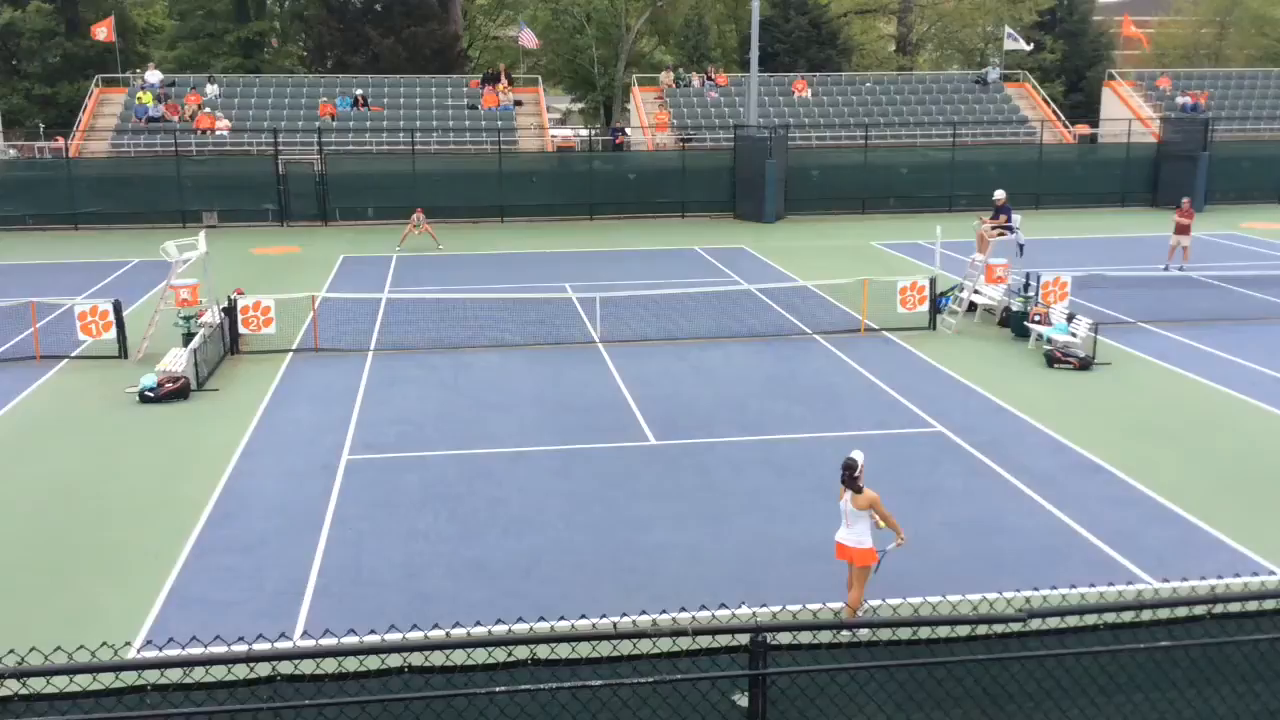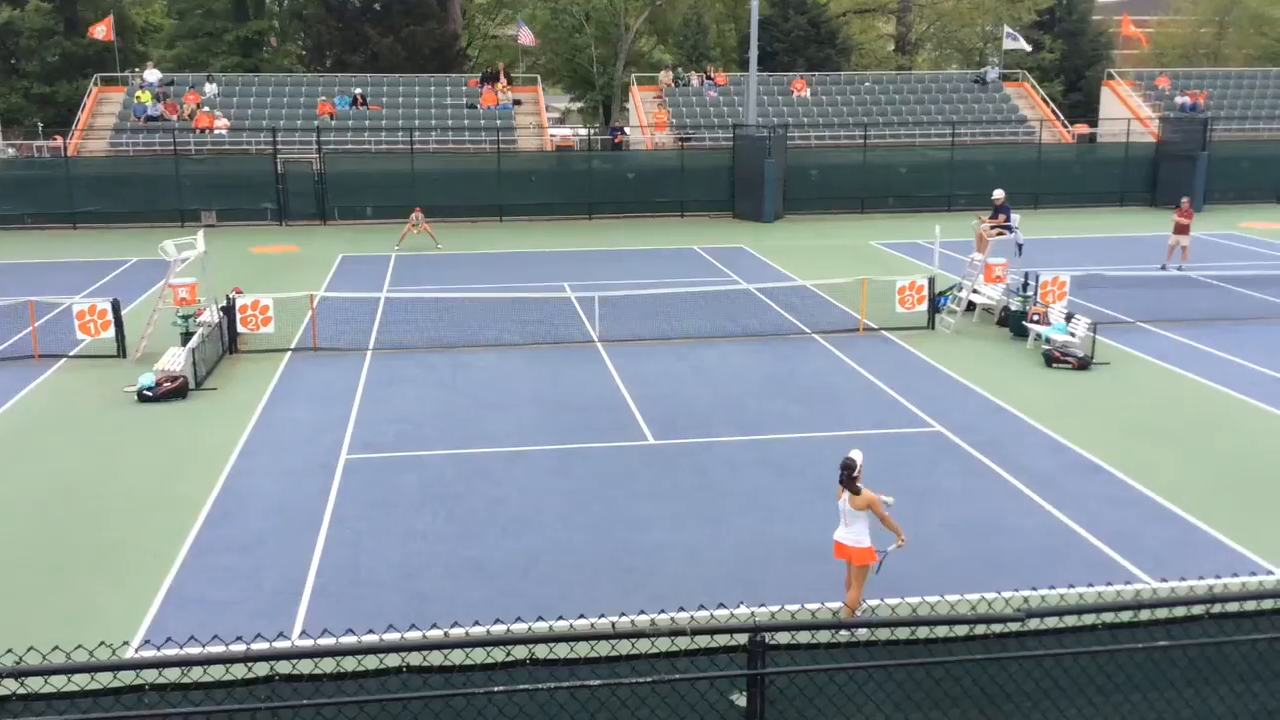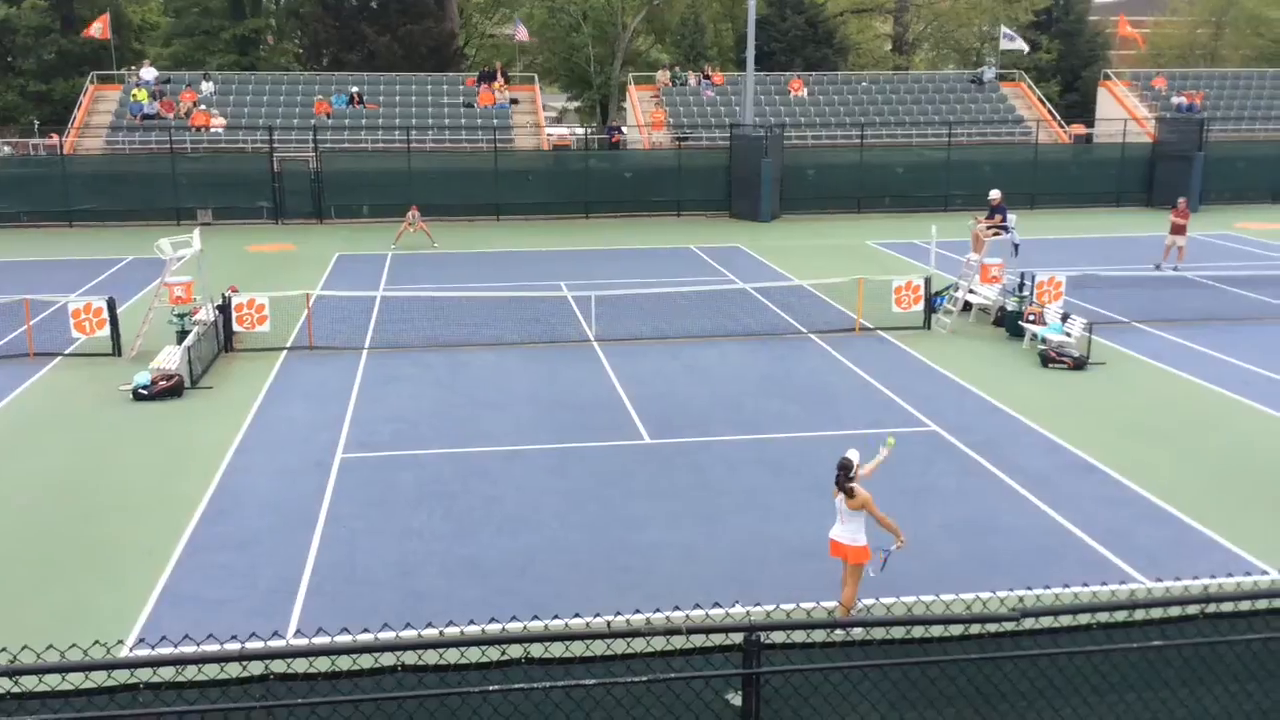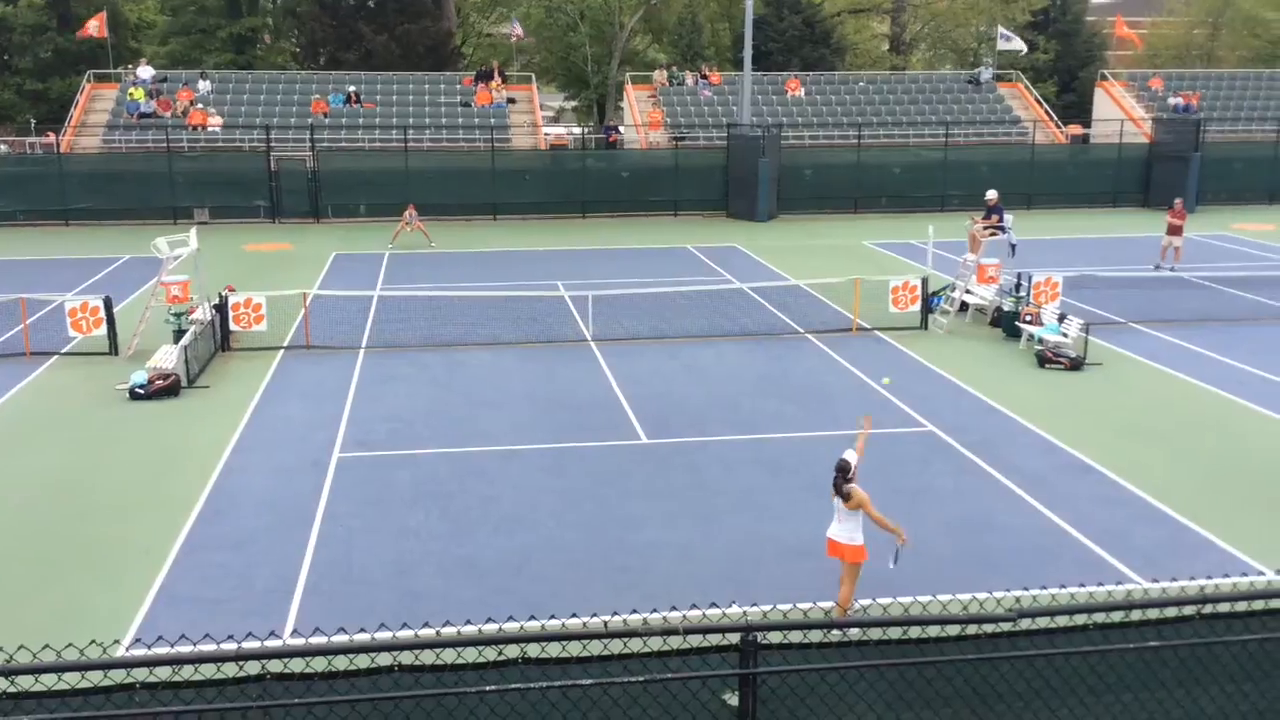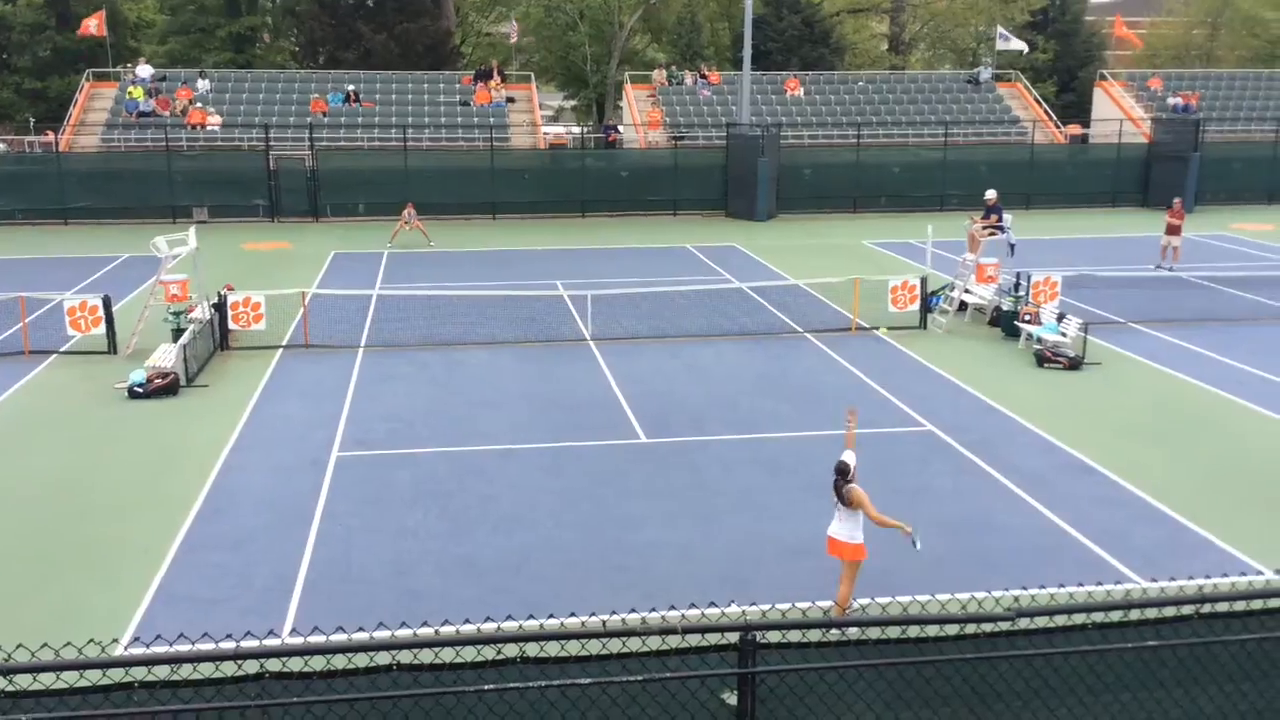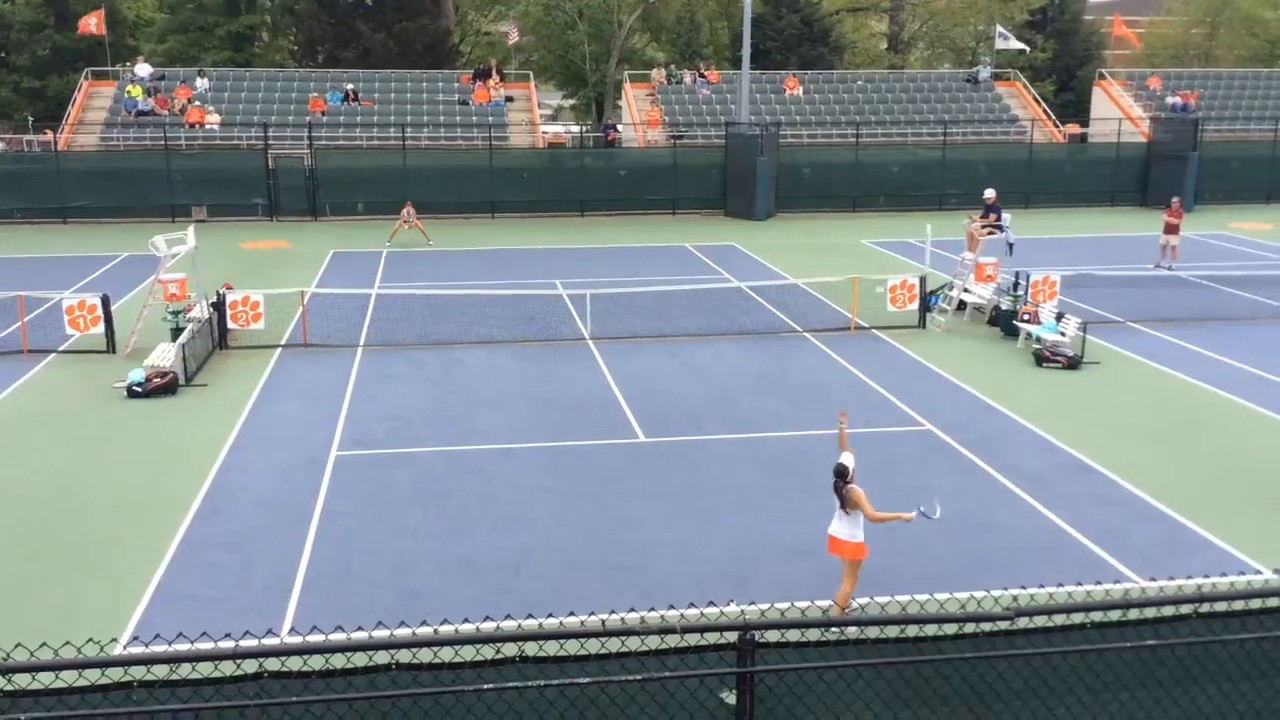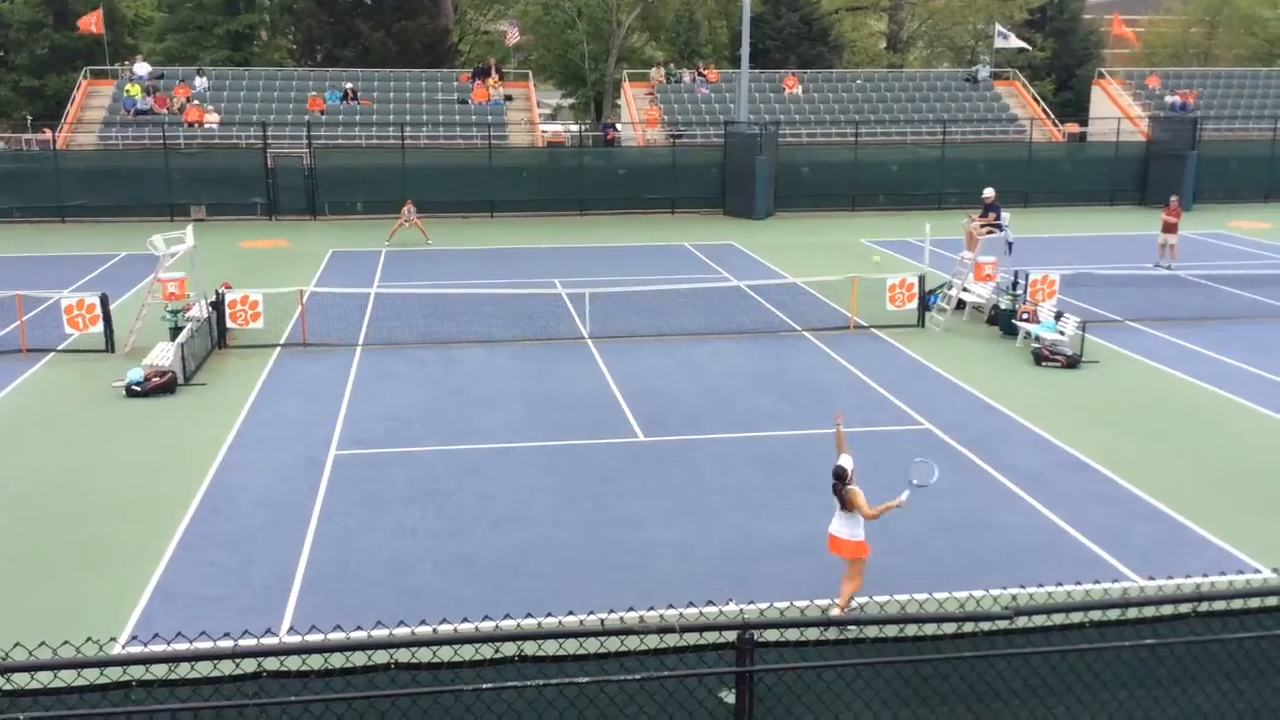
dt=0.1s
person 1, frame 1
left shoulder: (843, 490)
right shoulder: (869, 496)
right elbow: (887, 518)
right wrist: (899, 532)
left hip: (843, 541)
right hip: (860, 547)
left knee: (853, 577)
right knee: (858, 586)
left ankle: (854, 606)
person 1, frame 2
left shoulder: (842, 489)
right shoulder: (867, 497)
right elbow: (885, 519)
left wrist: (881, 499)
right wrist: (899, 534)
left hip: (842, 541)
right hip: (859, 546)
left knee: (851, 577)
right knee: (857, 586)
left ankle: (852, 606)
person 1, frame 3
left shoulder: (839, 488)
right shoulder: (861, 496)
left elbow: (861, 473)
right elbow: (881, 519)
left wrist: (880, 458)
right wrist: (898, 534)
left hip: (837, 538)
right hip: (854, 545)
left knee: (849, 577)
right knee: (852, 583)
left ankle: (847, 606)
person 1, frame 4
left shoulder: (837, 485)
right shoulder: (858, 495)
left elbow: (853, 455)
right elbow: (877, 519)
left wrist: (865, 432)
right wrist: (898, 533)
left hip: (835, 538)
right hip: (851, 544)
left knee: (846, 575)
right knee: (849, 583)
left ankle: (845, 606)
person 1, frame 5
left shoulder: (839, 482)
right shoulder: (856, 494)
left elbow: (848, 453)
right elbow: (877, 518)
left wrist: (850, 427)
right wrist: (902, 527)
left hip: (834, 536)
right hip: (851, 542)
left knee: (847, 576)
right knee: (847, 581)
left ankle: (843, 606)
person 1, frame 6
left shoulder: (839, 485)
right shoulder: (855, 494)
left elbow: (843, 450)
right elbow: (873, 517)
left wrist: (842, 426)
right wrist: (902, 516)
left hip: (836, 535)
right hip: (851, 541)
left knee: (849, 575)
right knee: (850, 580)
left ankle: (843, 605)
person 1, frame 7
left shoulder: (840, 484)
right shoulder: (854, 494)
left elbow: (842, 453)
right elbow: (870, 515)
left wrist: (838, 428)
right wrist: (892, 505)
left hip: (836, 534)
right hip: (853, 540)
left knee: (850, 572)
right knee: (855, 578)
left ankle: (844, 604)
right ankle: (836, 613)
